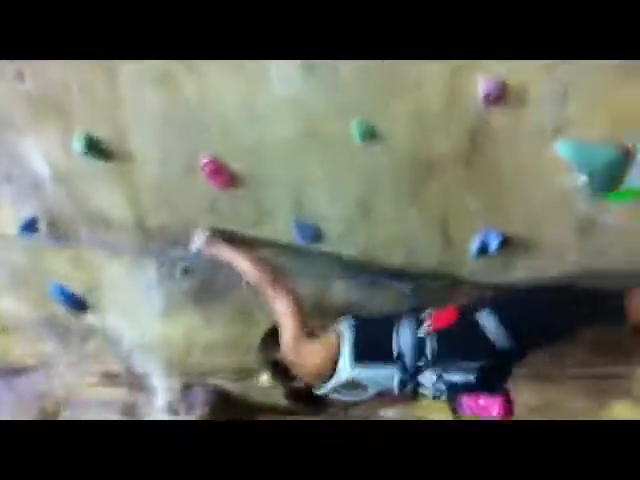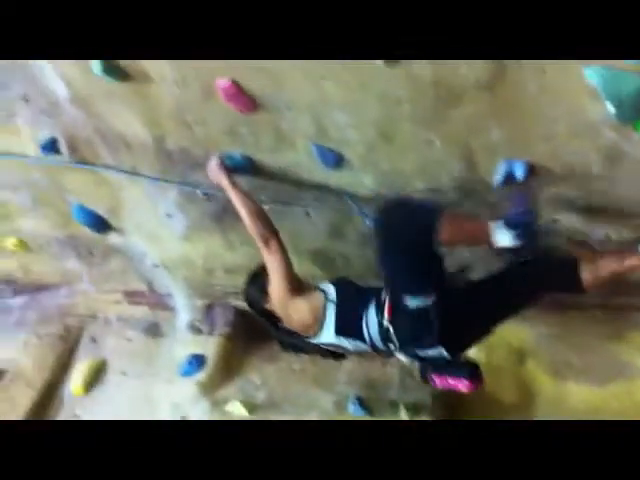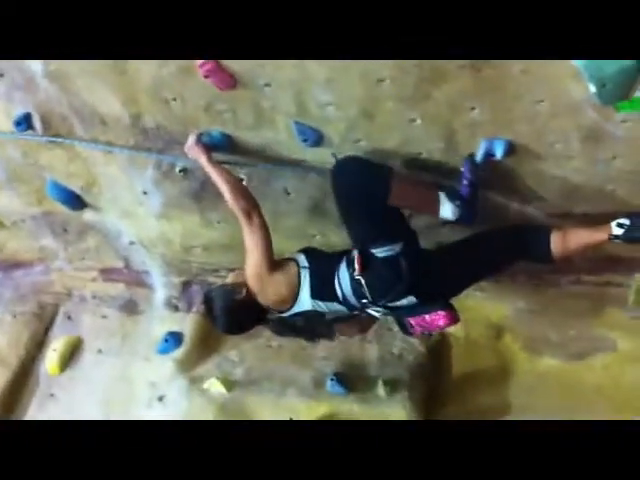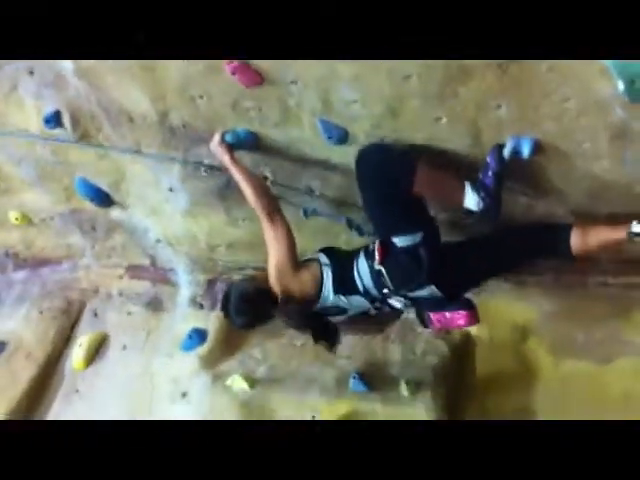
dt=0.7s
person 1, frame 1
left shoulder: (319, 383)
right shoulder: (307, 353)
right wrist: (222, 248)
left hip: (443, 375)
right hip: (441, 344)
right knee: (565, 302)
person 1, frame 2
left shoulder: (309, 320)
right shoulder: (290, 306)
right elbow: (267, 238)
right wrist: (226, 181)
left hip: (422, 335)
right hip: (415, 321)
left knee: (540, 269)
right knee: (396, 216)
right ankle: (501, 234)
person 1, frame 3
left shoulder: (279, 311)
right shoulder: (266, 283)
left elbow: (357, 319)
right elbow: (247, 212)
right wrist: (204, 158)
left hip: (388, 292)
right hip: (388, 274)
left knee: (516, 239)
right knee: (350, 171)
right ankle: (449, 205)
person 1, frame 4
left shoulder: (297, 305)
right shoulder: (285, 278)
right elbow: (269, 212)
right wrist: (228, 159)
left hip: (411, 281)
right hip: (407, 264)
right knee: (376, 159)
right ankle: (474, 196)
